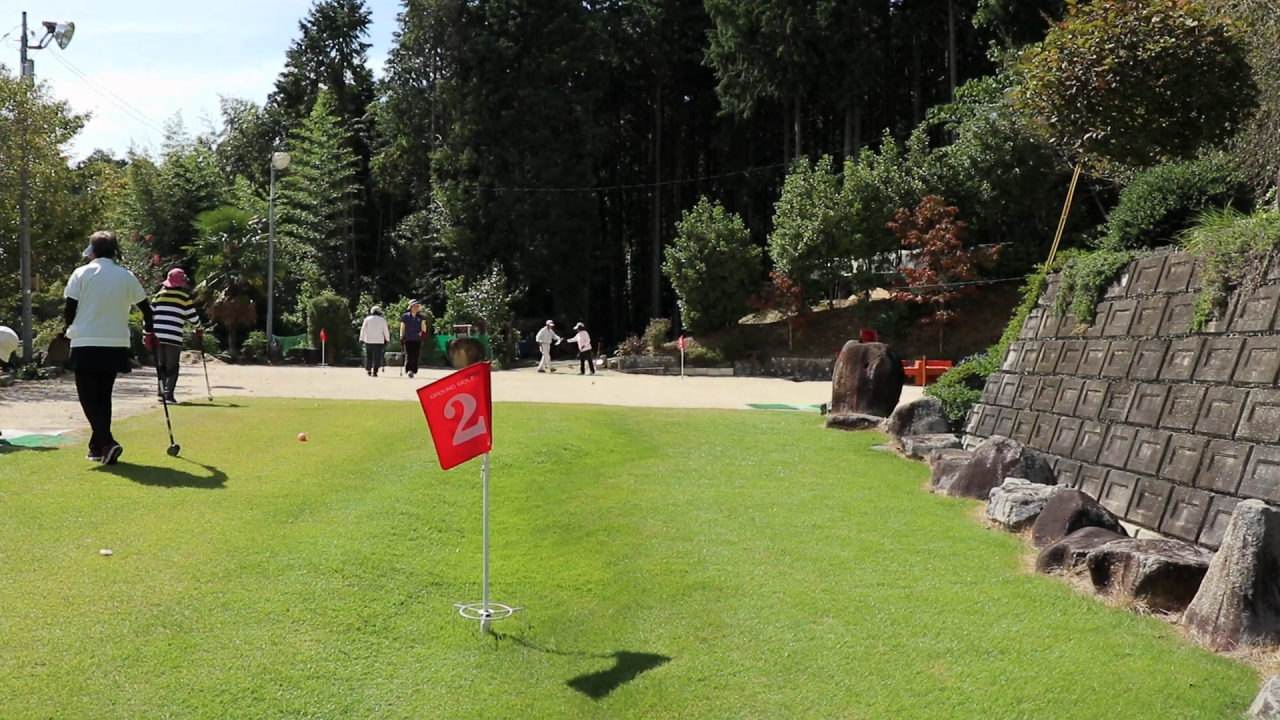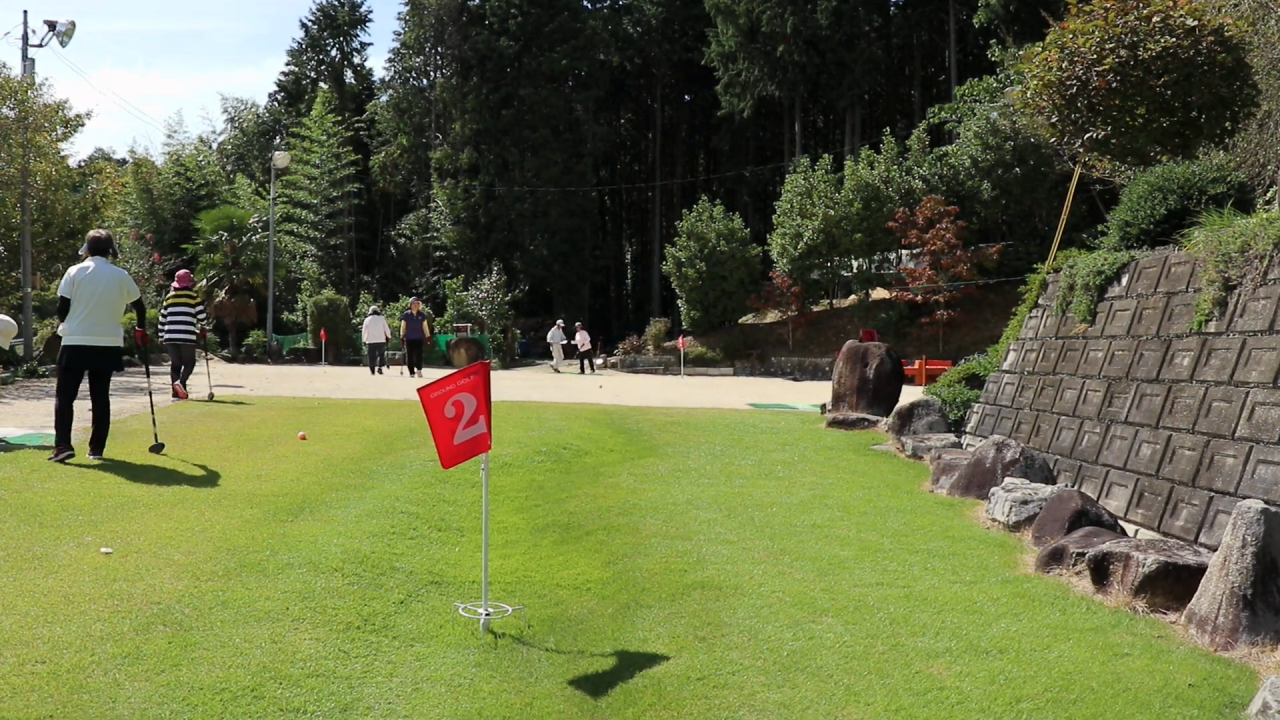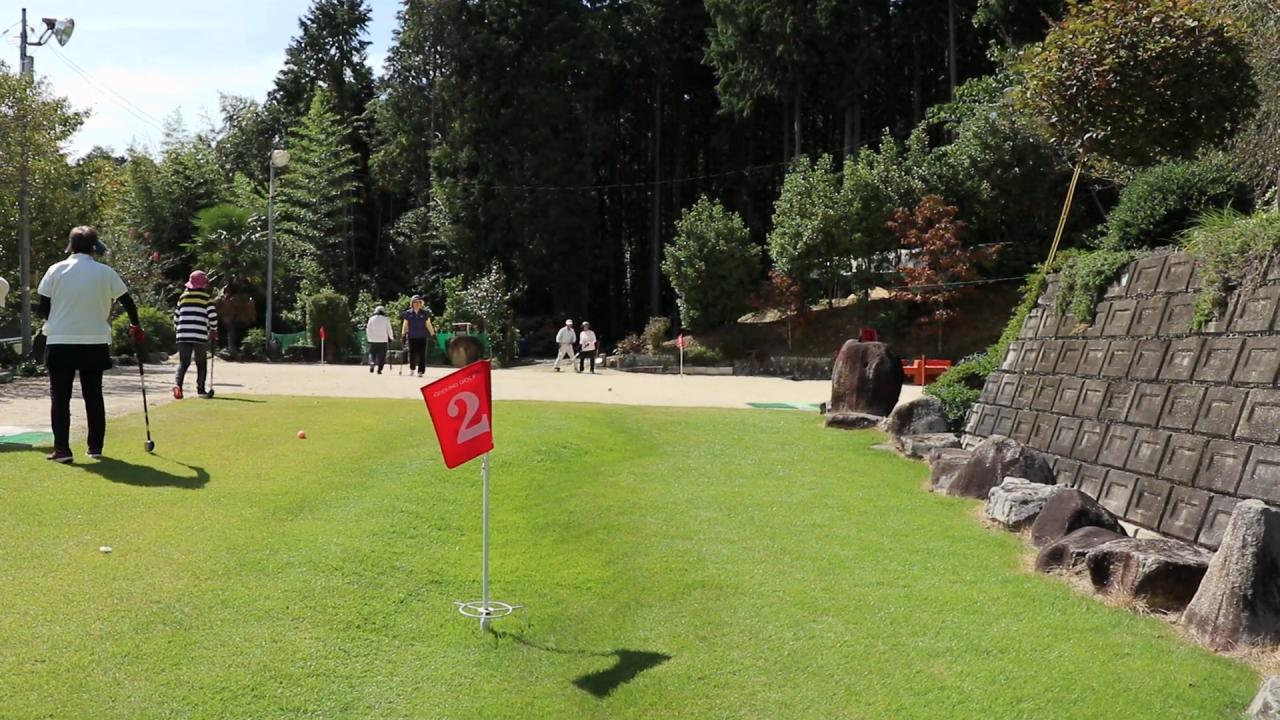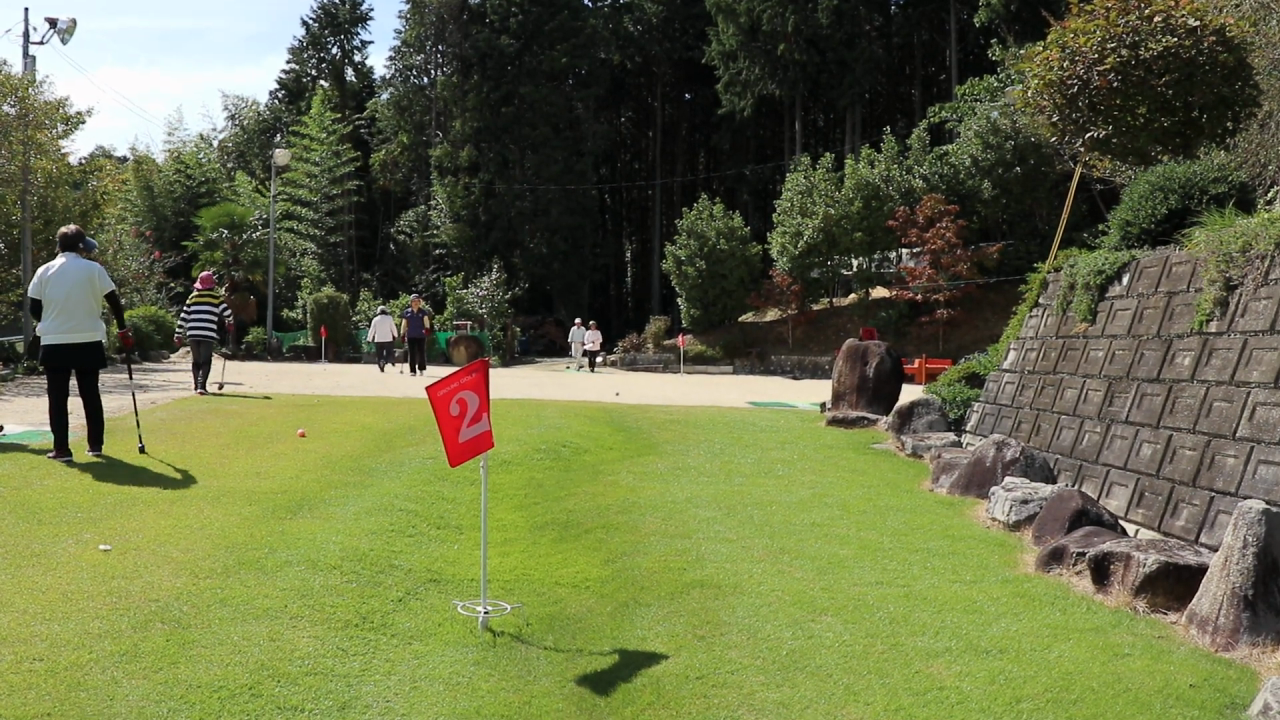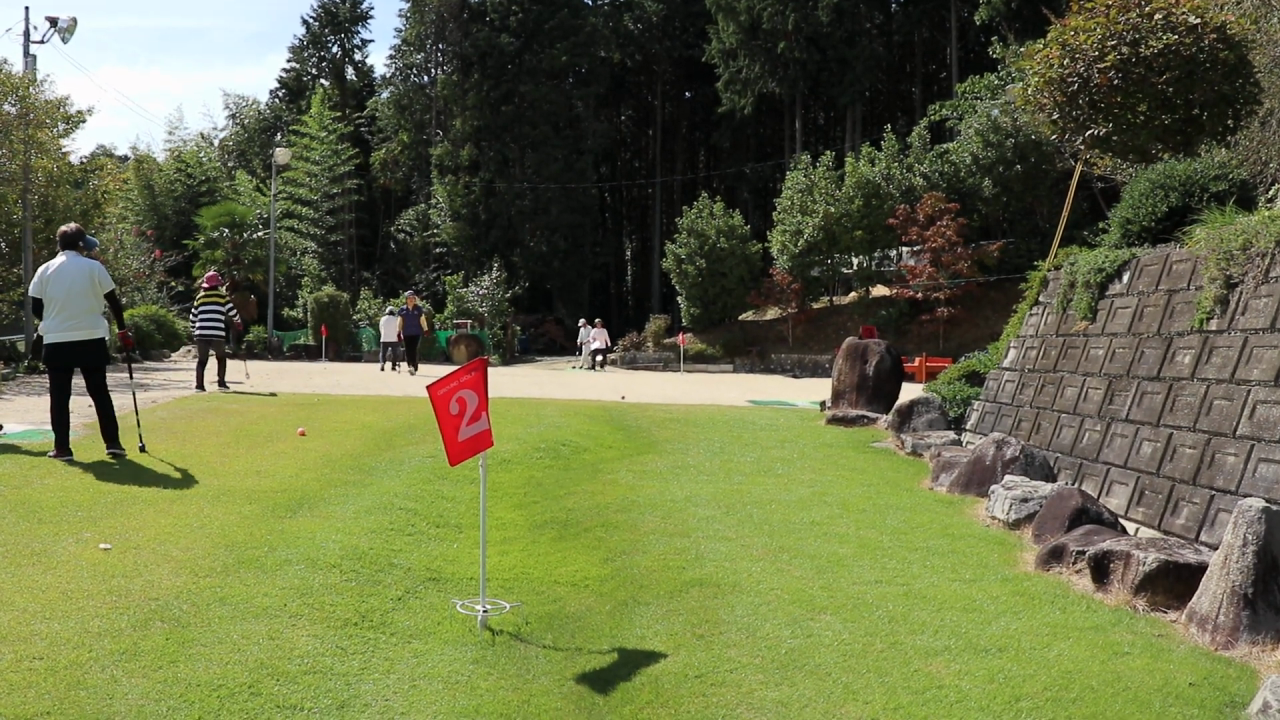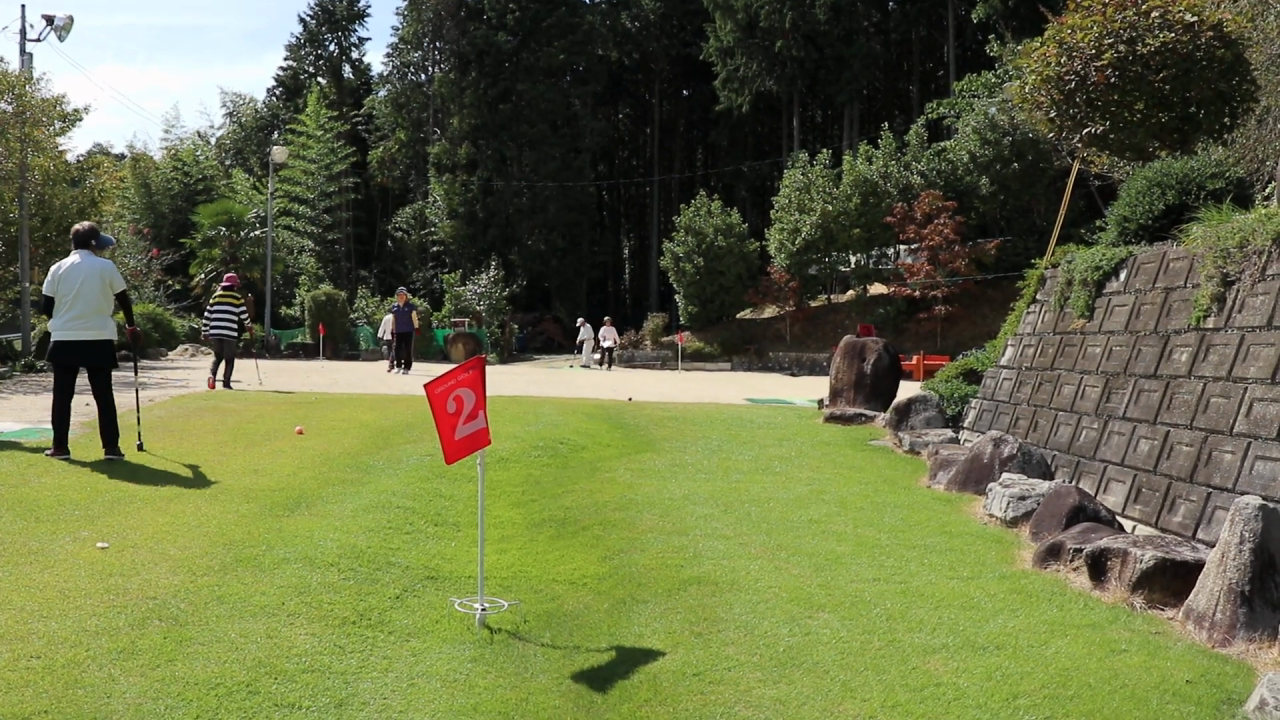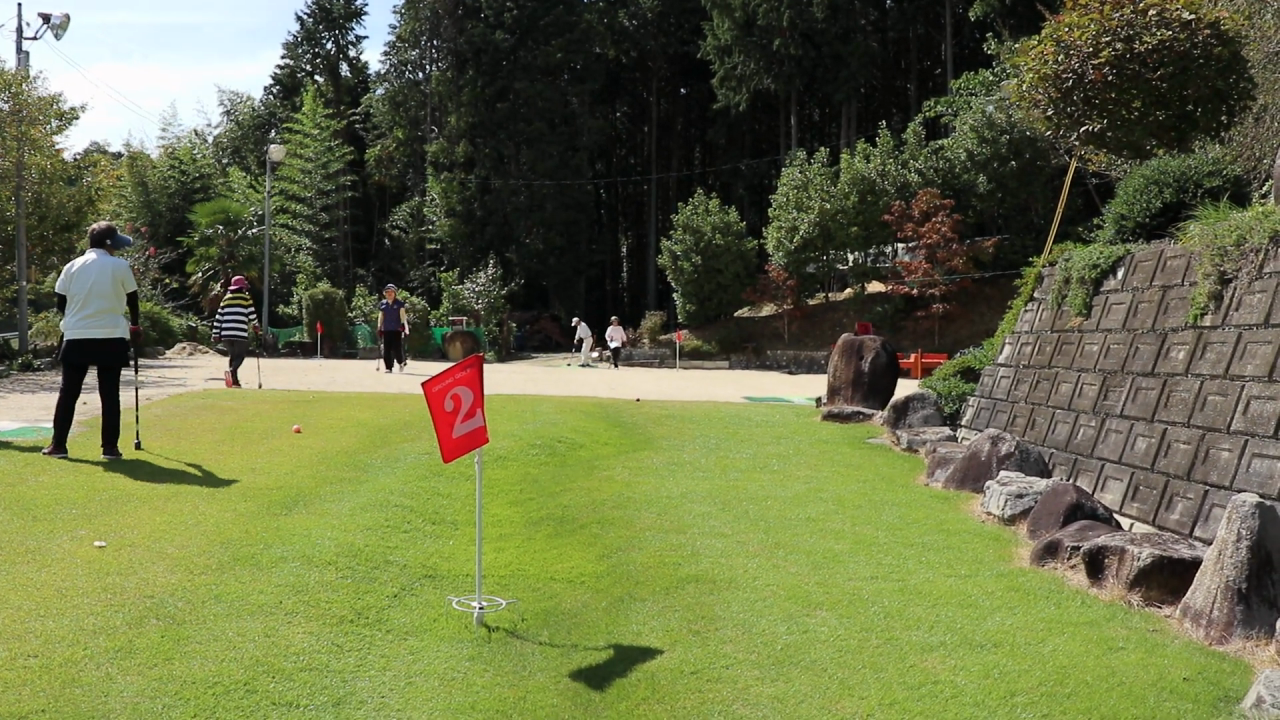
dt=0.4s
person 1, frame 1
left shoulder: (82, 273)
right shoulder: (126, 276)
left elbow: (70, 309)
right elbow: (145, 308)
left wrist: (68, 328)
right wrist: (149, 333)
left hip: (86, 344)
right hip: (115, 345)
left knee: (89, 398)
right knee: (103, 398)
left ankle: (106, 443)
right ankle: (97, 447)
person 1, frame 2
left shoulder: (75, 272)
right shoulder: (121, 275)
left elbow: (62, 307)
right elbow: (139, 306)
left wrist: (64, 325)
right wrist: (141, 330)
left hip: (76, 343)
right hip: (108, 345)
left knee: (65, 395)
right knee: (100, 397)
left ankle: (63, 445)
right ankle: (97, 447)
person 1, frame 3
left shoulder: (56, 270)
right shoulder: (105, 272)
left elbow: (43, 306)
right elbow: (127, 301)
right wrist: (135, 326)
left hip: (61, 342)
right hip: (94, 343)
left knee: (60, 397)
right knee: (94, 396)
left ankle: (62, 449)
right ankle: (95, 446)
person 1, frame 4
left shoulder: (44, 271)
right shoulder: (93, 269)
left elbow: (34, 309)
right elbow: (114, 302)
right wrist: (123, 331)
left hip: (54, 342)
right hip: (89, 341)
left knee: (58, 397)
right knee: (91, 394)
left ankle: (61, 449)
right ankle: (96, 444)
person 1, frame 5
left shoulder: (45, 270)
right shoulder: (94, 267)
left elbow: (36, 308)
right elbow: (113, 301)
right wrist: (122, 330)
left hip: (56, 341)
right hip: (91, 339)
left knee: (59, 396)
right knee: (100, 392)
left ankle: (62, 448)
right ankle: (112, 442)
person 1, frame 6
left shoulder: (58, 268)
right shoulder: (106, 267)
left elbow: (46, 306)
right elbow: (123, 300)
right wrist: (131, 327)
left hip: (64, 340)
right hip: (99, 339)
left knee: (62, 395)
right knee: (104, 395)
left ankle: (60, 447)
right ankle: (111, 447)
person 1, frame 7
left shoulder: (72, 266)
right shoulder: (119, 266)
left elbow: (60, 303)
right elbow: (132, 300)
right wrist: (135, 326)
left hip: (76, 338)
right hip: (111, 338)
left knee: (68, 392)
right knee: (110, 394)
left ankle: (58, 444)
right ankle: (110, 446)
